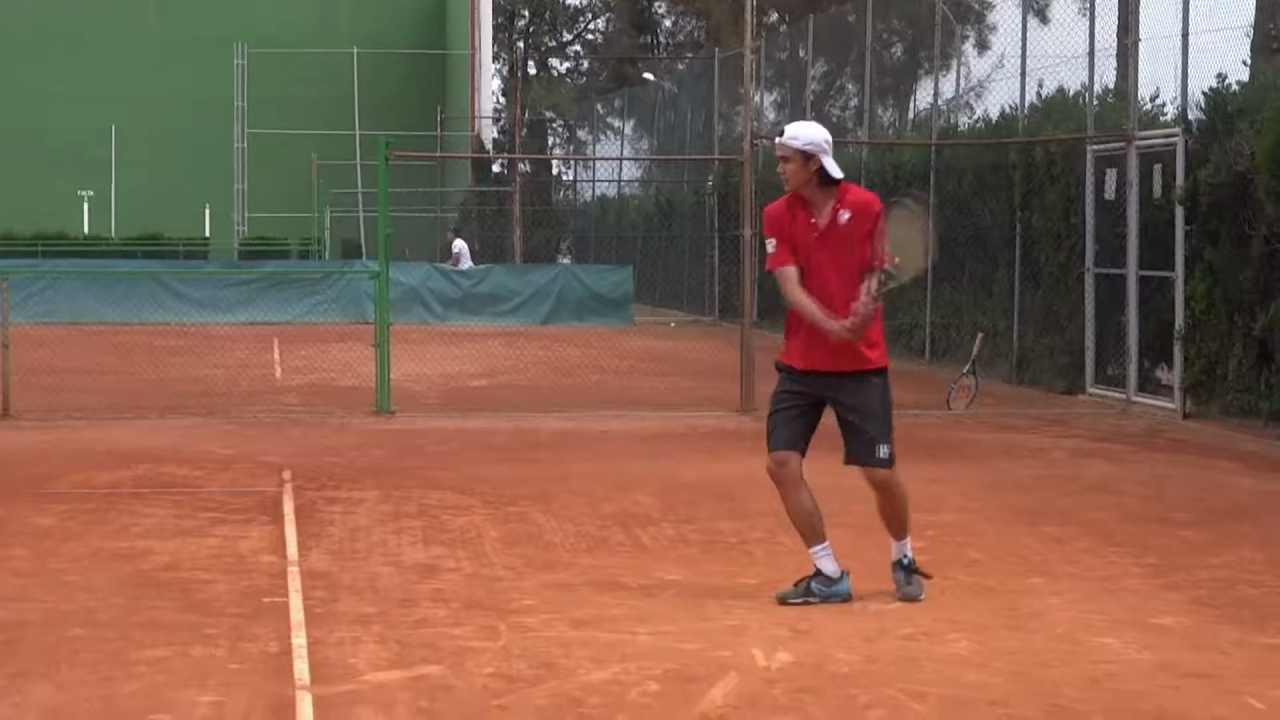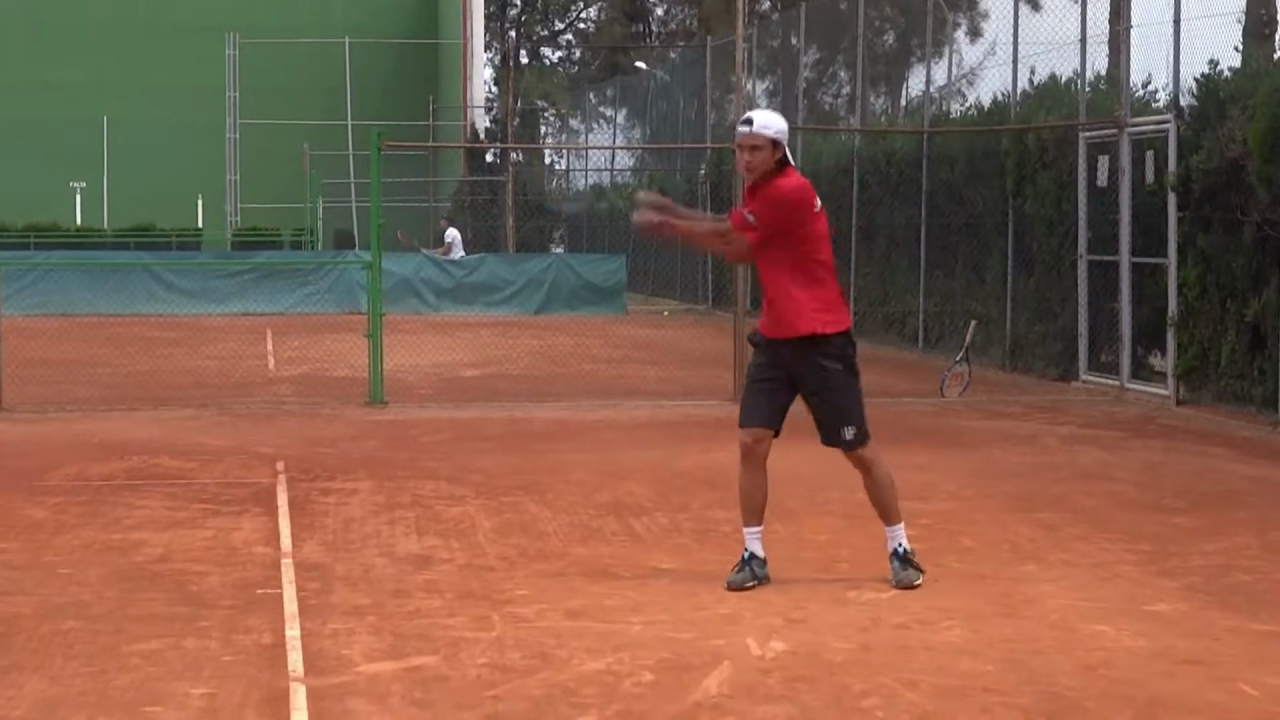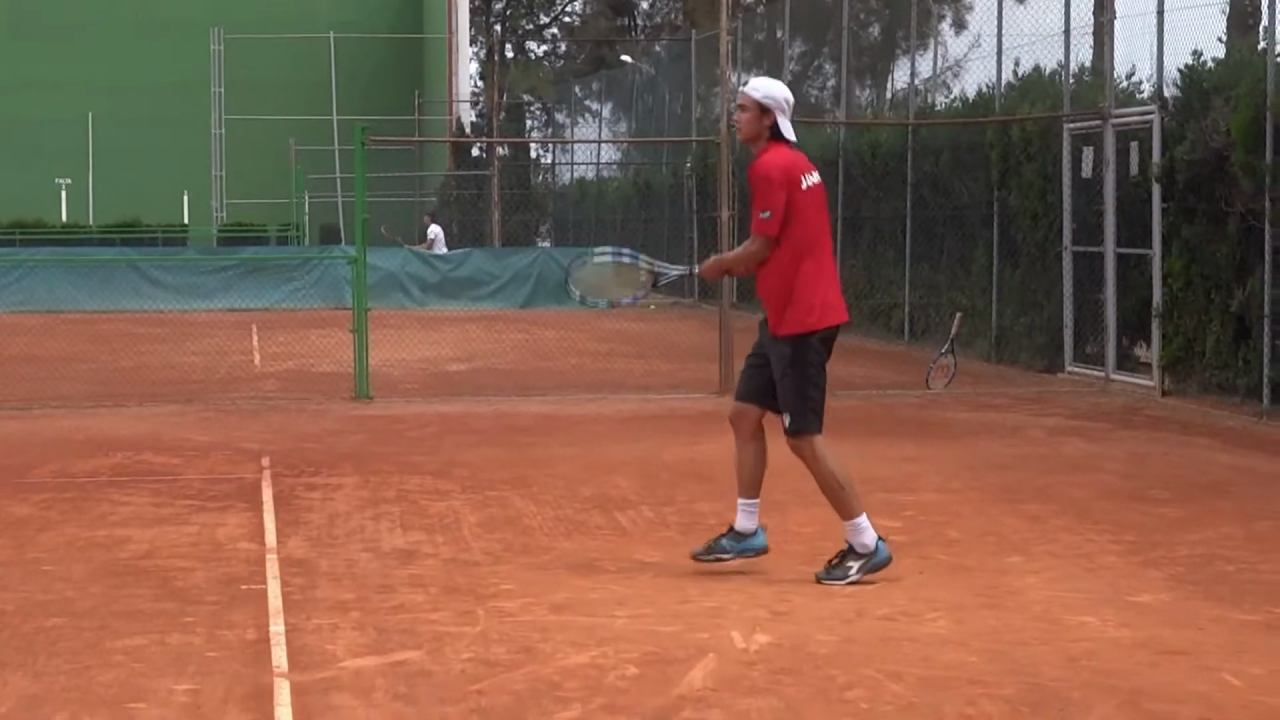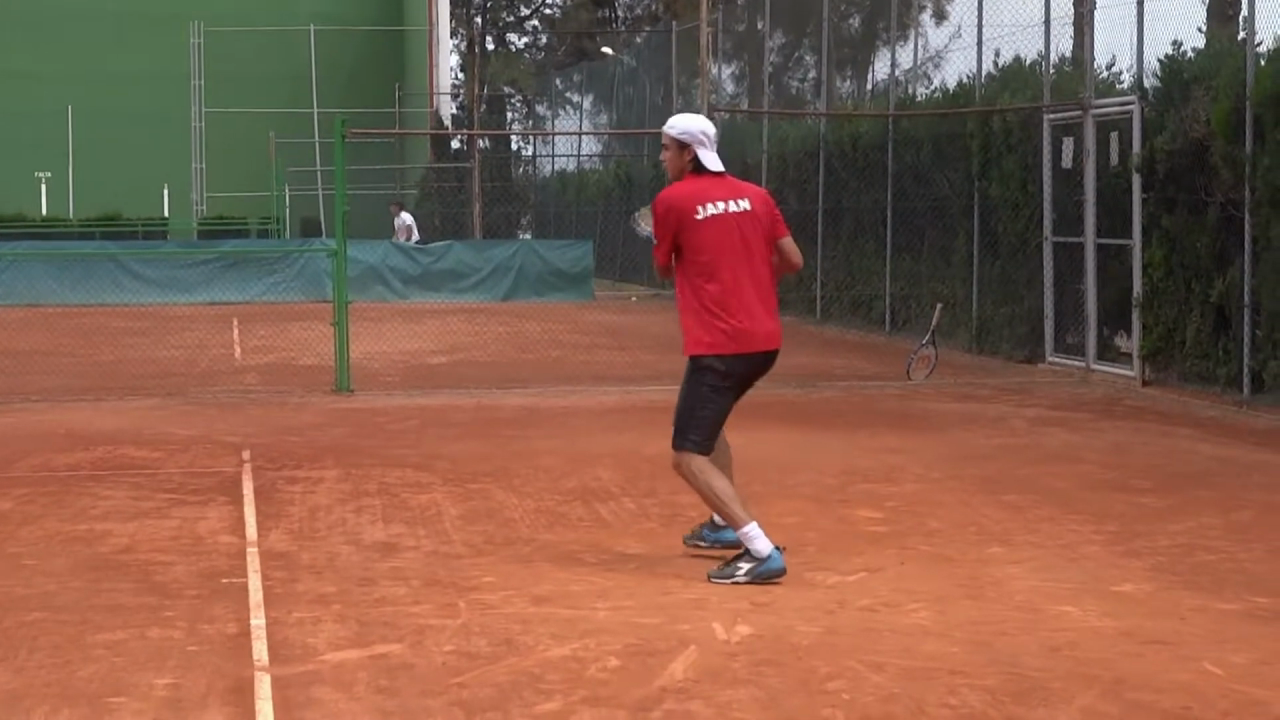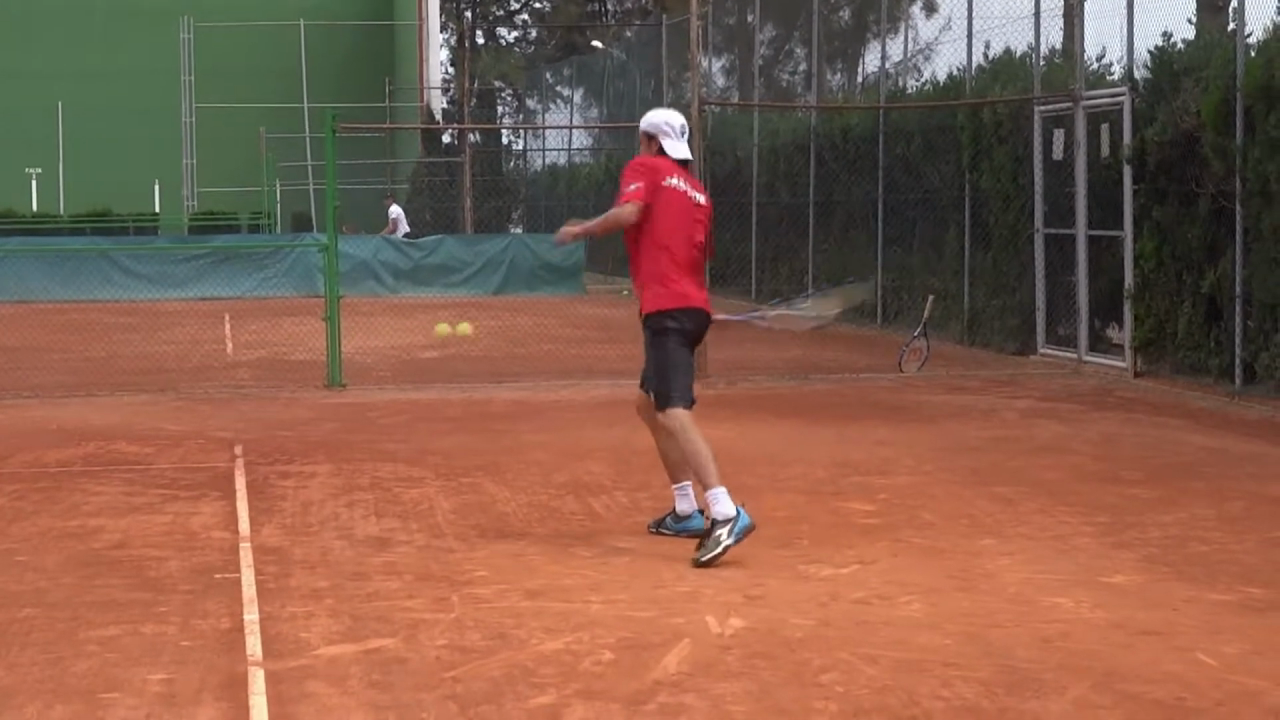
dt=0.7s
person 1, frame 1
left shoulder: (865, 205)
right shoulder: (777, 214)
left elbow: (874, 279)
right elbow: (790, 288)
left wrist: (865, 309)
right wrist: (830, 324)
left hip: (861, 364)
right hip: (800, 363)
left knee: (879, 473)
right knee: (781, 465)
left ankle: (903, 560)
right ankle: (829, 574)
person 1, frame 2
left shoulder: (791, 190)
right shoulder: (760, 189)
left elbow: (728, 236)
right elbow: (738, 247)
left wrist: (669, 224)
right wrist: (670, 220)
left hip: (823, 337)
right hip: (776, 338)
left knee: (859, 450)
right knee: (752, 444)
left ankle: (899, 548)
right ankle: (753, 555)
person 1, frame 3
left shoulder: (771, 166)
right shoulder: (793, 162)
left elbow: (760, 249)
left wrist: (720, 264)
right wrist: (738, 260)
left hip: (801, 320)
right hip: (786, 316)
left knee: (804, 440)
right knee: (743, 415)
left ankle: (867, 545)
right ankle: (746, 530)
person 1, frame 4
left shoulder: (671, 200)
right shoulder: (755, 195)
left elbow: (663, 267)
right elbow: (793, 262)
left hip: (718, 345)
right hip: (764, 341)
left knee: (688, 457)
right knee: (706, 427)
left ankle: (762, 551)
right ankle: (723, 524)
person 1, frame 5
left shoulder: (645, 169)
right shoulder: (697, 193)
left elbow: (626, 215)
left wrist: (579, 230)
left hip: (669, 309)
right hip: (689, 308)
left knee: (672, 412)
right knee: (650, 403)
left ankle: (726, 513)
right ankle: (687, 510)
